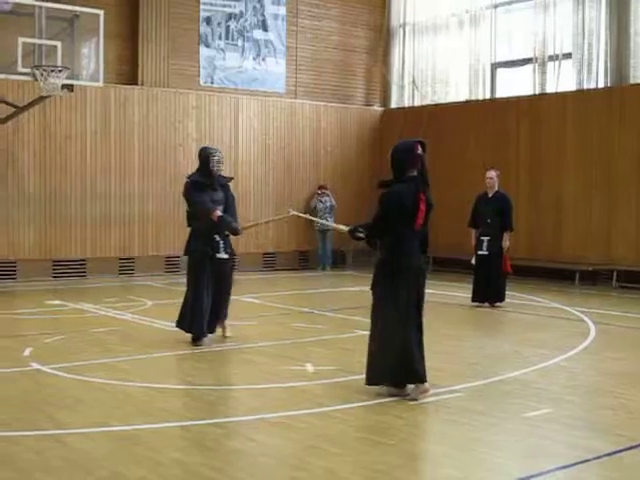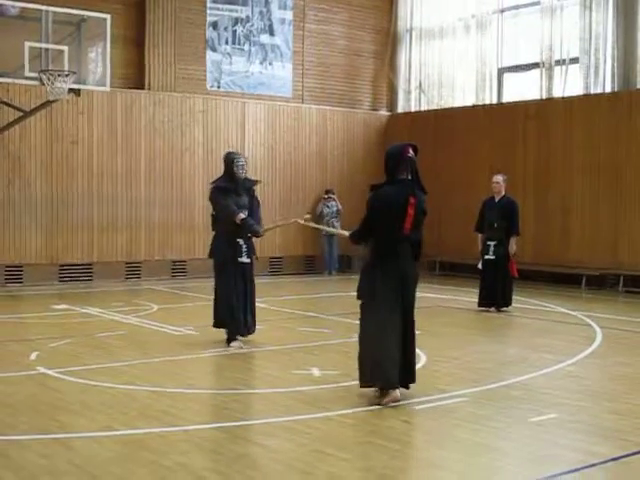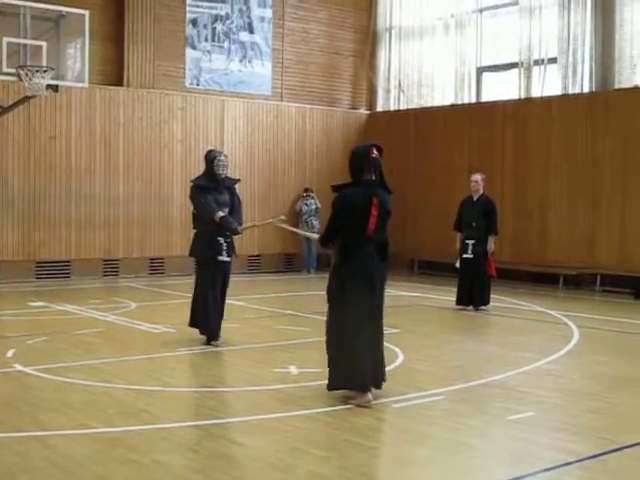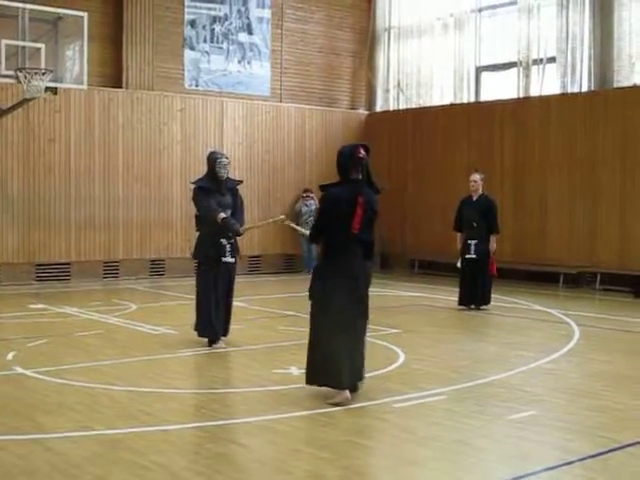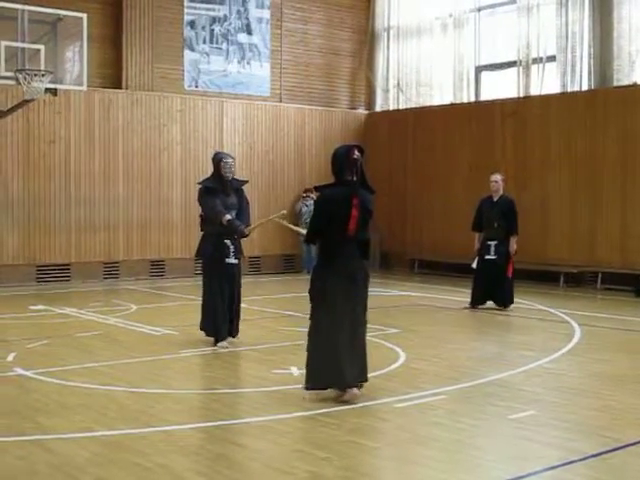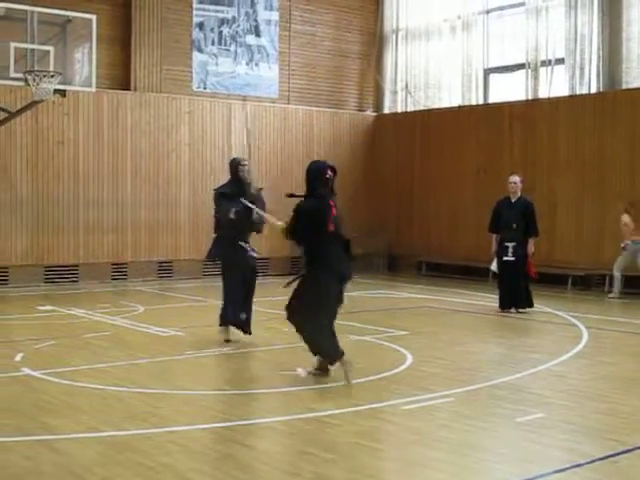
dt=0.7s
person 1, frame 1
left shoulder: (394, 193)
right shoulder: (423, 192)
left elbow: (379, 226)
left wrist: (359, 231)
right wrist: (368, 231)
left hip: (396, 262)
right hip: (415, 261)
left knee: (395, 318)
right knee: (409, 317)
left ankle: (417, 378)
right ankle: (398, 379)
person 1, frame 2
left shoulder: (382, 195)
right shoulder: (418, 196)
left elbow: (367, 230)
right elbow: (413, 230)
left wrist: (355, 237)
left hip: (384, 266)
right hip: (408, 266)
left knee: (380, 323)
right knee: (401, 321)
left ankle: (389, 385)
right ankle: (398, 380)
person 1, frame 3
left shoulder: (346, 197)
right shoulder: (383, 197)
left elbow: (332, 233)
right elbow: (378, 231)
left wrist: (324, 241)
left hip: (350, 267)
right hip: (375, 266)
left knee: (349, 325)
right knee: (369, 323)
left ankle: (362, 386)
right ankle: (368, 380)
person 1, frame 4
left shoulder: (332, 196)
right shoulder: (370, 197)
left elbow: (317, 233)
right elbow: (367, 232)
left wrist: (316, 238)
left hip: (334, 267)
right hip: (359, 267)
left knee: (332, 325)
right knee: (353, 323)
left ankle: (342, 387)
right ankle: (351, 379)
person 1, frame 5
left shoulder: (328, 197)
right shoulder: (365, 198)
left elbow: (313, 235)
right elbow: (362, 231)
left wrist: (313, 237)
left hip: (331, 267)
right hip: (357, 267)
left knee: (331, 324)
right knee: (352, 322)
left ankle: (346, 383)
right ankle: (352, 380)
person 1, frame 6
left shoulder: (305, 208)
right shoulder: (332, 203)
left elbow: (296, 235)
left wrist: (292, 229)
left hip: (321, 268)
right hip: (339, 266)
left knee: (311, 316)
right knee: (318, 314)
left ankle: (338, 358)
right ankle: (324, 361)
person 2, frame 1
left shoulder: (223, 184)
right shoulder: (194, 185)
left elbow: (230, 206)
right elbow: (206, 208)
left wrist: (232, 223)
right wrist: (225, 222)
left hip: (221, 239)
right hip: (201, 240)
left knee: (223, 283)
right knee: (200, 286)
left ankle: (218, 320)
right ankle: (198, 332)
person 2, frame 2
left shoulder: (248, 188)
right shoulder: (219, 190)
left elbow: (255, 210)
right elbow: (230, 211)
left wrist: (254, 226)
right wrist: (248, 224)
left hip: (244, 243)
right hip: (225, 244)
left knee: (245, 287)
right knee: (229, 289)
left ankle: (239, 329)
right ankle: (233, 334)
person 2, frame 3
left shoulder: (229, 186)
right shoulder: (199, 188)
left elbow: (236, 209)
right elbow: (209, 209)
left wrist: (234, 225)
right wrist: (226, 221)
left hip: (224, 242)
right hip: (206, 242)
left knee: (220, 287)
right knee: (208, 287)
left ankle: (212, 329)
right ankle: (211, 333)
person 2, frame 4
left shoulder: (232, 188)
right shoulder: (202, 189)
left elbow: (239, 210)
right elbow: (211, 210)
left wrist: (236, 226)
right wrist: (228, 223)
left hip: (228, 244)
right hip: (209, 244)
left knee: (225, 289)
right knee: (210, 290)
left ankle: (218, 331)
right ankle: (213, 334)
person 2, frame 5
left shoulder: (237, 188)
right shoulder: (207, 190)
left elbow: (244, 210)
right elbow: (216, 211)
left wrist: (242, 227)
right wrist: (233, 224)
left hip: (232, 243)
right hip: (214, 244)
left knee: (232, 288)
right knee: (216, 289)
left ankle: (225, 331)
right ankle: (218, 334)
person 2, frame 6
left shoulder: (254, 193)
right shoulder: (224, 193)
left elbow: (260, 210)
right elbow: (224, 215)
left wrist: (258, 221)
right wrist: (238, 212)
left hip: (242, 243)
right hip: (227, 244)
left knee: (246, 283)
left ankle: (232, 322)
right ankle: (230, 322)
person 3, frame 1
left shoulder: (503, 199)
right shoulder: (480, 198)
left elbow: (508, 222)
right elbow: (474, 219)
left wrist: (506, 239)
right wrist: (473, 237)
left hip: (497, 239)
right hip: (482, 238)
left knee: (496, 269)
right knee: (481, 268)
left ankle: (494, 298)
right ankle: (481, 297)
person 3, frame 2
left shoulder: (510, 203)
right shoulder: (487, 203)
left elbow: (514, 227)
right elbow: (480, 224)
left wrist: (512, 244)
right wrist: (480, 242)
left hip: (503, 243)
right hip: (488, 243)
left knee: (503, 274)
right knee: (487, 273)
left ankle: (500, 303)
right ankle: (487, 302)
person 3, frame 3
left shoulder: (488, 202)
right shoulder: (465, 202)
left elbow: (492, 226)
right elbow: (459, 224)
left wrist: (491, 243)
right wrist: (458, 241)
left hip: (481, 242)
right hip: (467, 242)
left knee: (481, 272)
right knee: (465, 271)
left ankle: (479, 301)
right ankle: (465, 300)
person 3, frame 4
left shoulder: (488, 202)
right shoulder: (464, 202)
left elbow: (493, 225)
right elbow: (459, 225)
left wrist: (492, 243)
right wrist: (459, 242)
left hip: (483, 243)
right hip: (468, 242)
left knee: (483, 273)
right knee: (467, 272)
left ankle: (480, 301)
right ankle: (468, 301)
person 3, frame 5
left shoulder: (508, 203)
right shoulder: (484, 202)
left elbow: (513, 227)
right elbow: (478, 225)
left wrist: (513, 243)
right wrist: (477, 242)
left hip: (503, 244)
right hip: (487, 242)
left knee: (503, 273)
right knee: (481, 271)
left ankle: (504, 302)
right ankle: (476, 301)
person 3, frame 6
left shoulder: (527, 204)
right shoulder: (501, 204)
left elbow: (532, 228)
right elbow: (494, 226)
left wrist: (531, 245)
right wrist: (494, 244)
left hip: (521, 245)
right hip: (504, 244)
left knee: (520, 275)
right knee: (504, 275)
left ankle: (520, 304)
right ankle: (505, 304)
